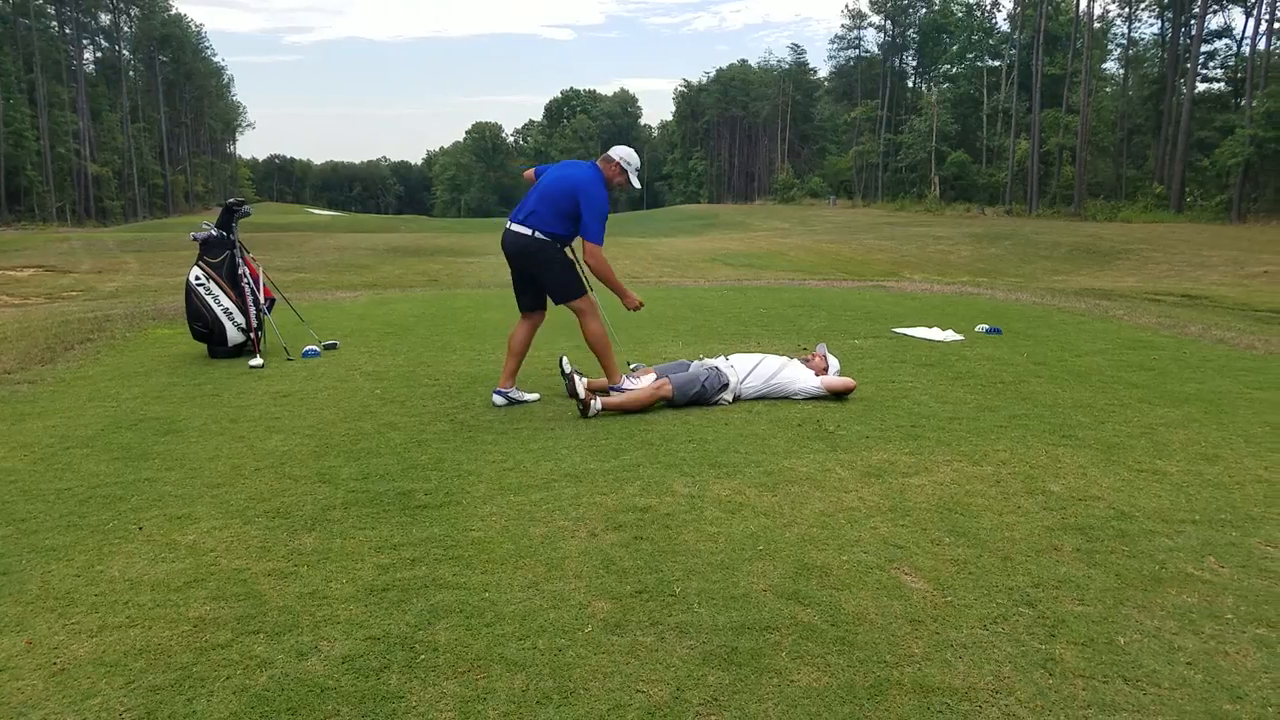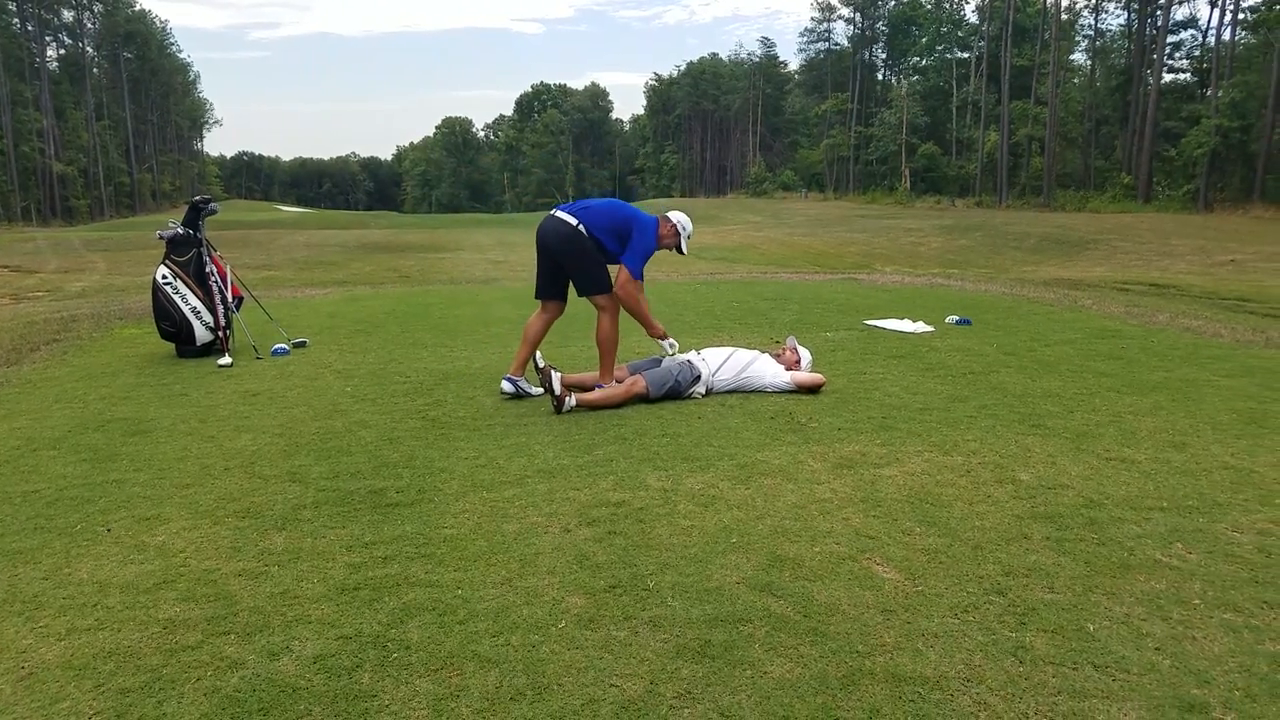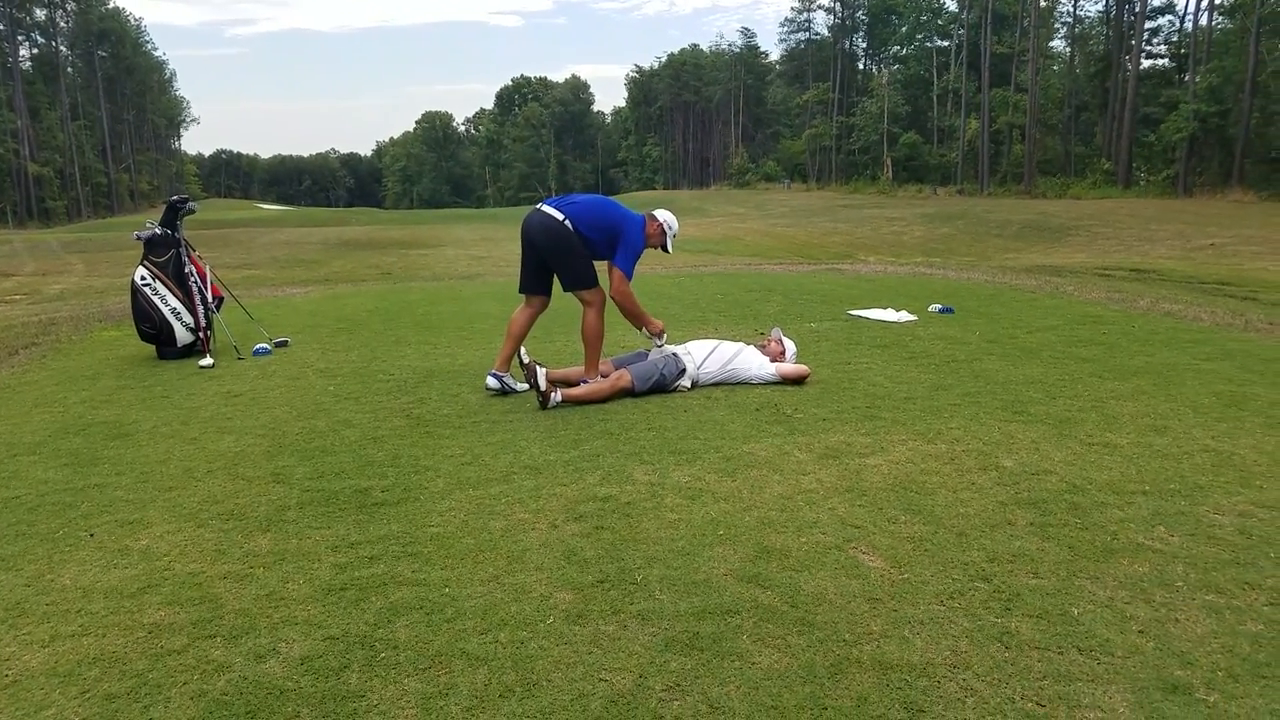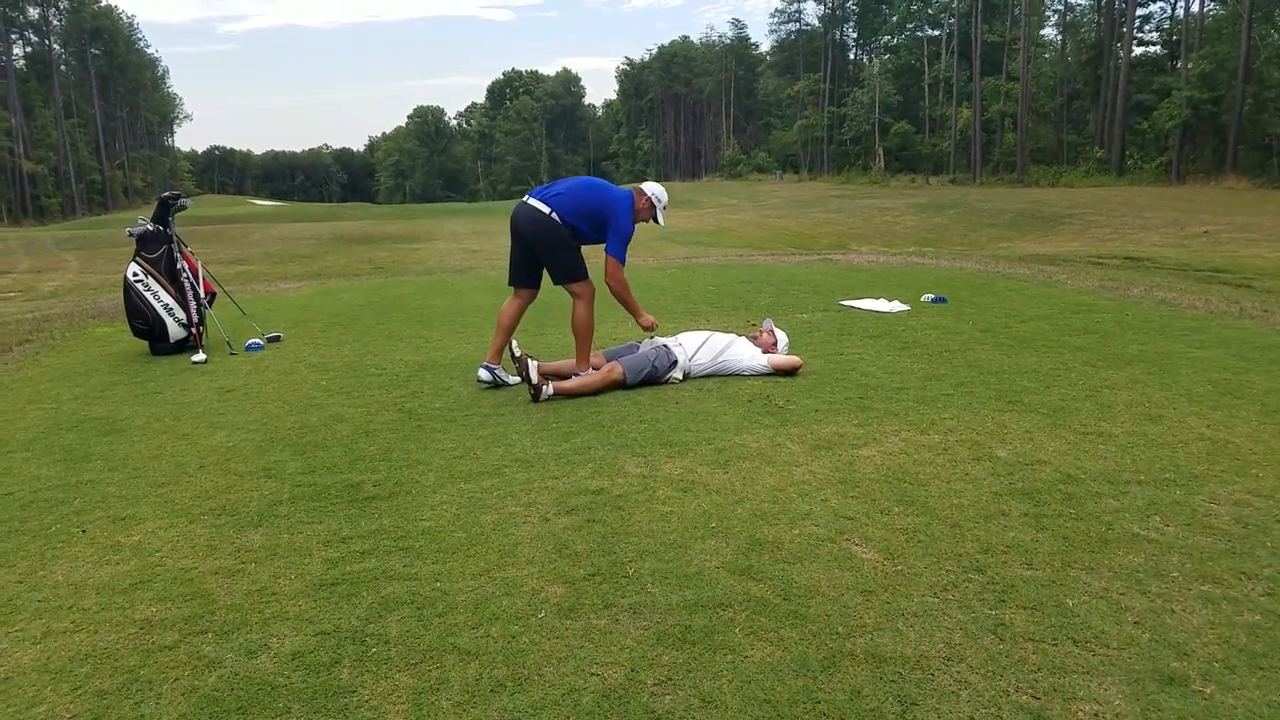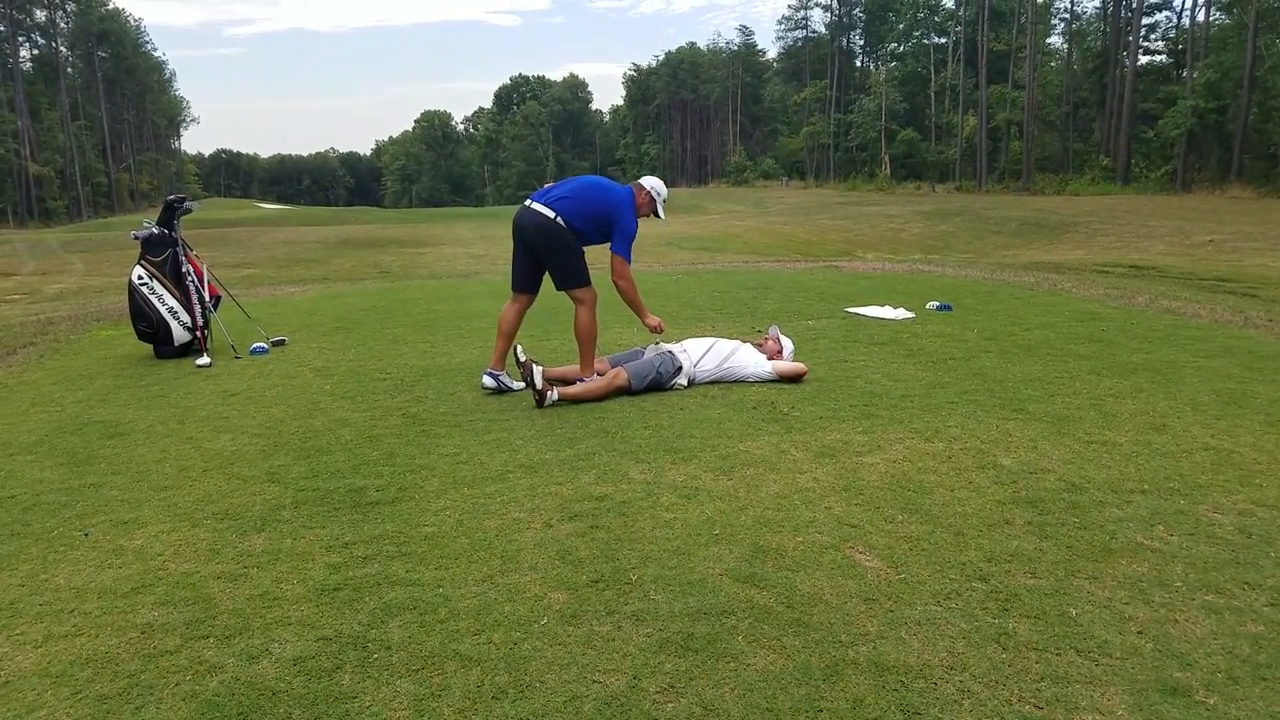
dt=1s
person 1, frame 1
left shoulder: (805, 380)
right shoulder: (791, 364)
left elbow: (849, 384)
left wrist: (831, 392)
left hip: (723, 382)
right hip: (716, 364)
left knee: (659, 388)
right knee: (646, 374)
left ankle: (595, 403)
right ankle: (584, 383)
person 1, frame 2
left shoulder: (775, 375)
right shoulder: (761, 358)
left elbow: (818, 380)
left wrist: (803, 383)
left hip: (697, 375)
right hip: (691, 359)
left knee: (633, 386)
right knee: (619, 373)
left ankle: (570, 400)
right ankle: (558, 378)
person 1, frame 3
left shoulder: (760, 366)
right shoulder: (746, 350)
left elbow: (803, 371)
left wrist: (788, 375)
left hip: (682, 368)
right hip: (675, 352)
left knee: (619, 380)
right knee: (605, 367)
left ankle: (555, 395)
right ankle: (544, 374)
person 1, frame 4
left shoulder: (753, 358)
right shoulder: (738, 342)
left elbow: (796, 362)
left wrist: (780, 364)
left hip: (674, 359)
right hip: (666, 343)
left knee: (611, 372)
right knee: (596, 360)
left ankle: (547, 388)
right ankle: (536, 367)
person 1, frame 5
left shoulder: (758, 365)
right shoulder: (743, 349)
left elbow: (801, 369)
left wrist: (787, 375)
left hip: (678, 366)
right hip: (671, 349)
left knee: (616, 378)
right knee: (600, 365)
left ankle: (551, 394)
right ankle: (541, 372)
person 2, frame 1
left shoulder: (570, 165)
right shoulder: (596, 193)
left elbow: (529, 175)
right elbow: (592, 258)
right wrist: (624, 294)
left hip: (513, 239)
right hip: (537, 244)
left knee: (531, 316)
right knee: (586, 310)
left ankle: (505, 388)
right ankle: (616, 381)
person 2, frame 2
left shoulder: (637, 223)
right shoulder: (647, 234)
left elbow: (636, 291)
right elbow: (622, 289)
left wrist: (661, 335)
right wrist: (650, 326)
left hip: (549, 227)
right hip: (570, 234)
left knee: (550, 309)
right knee: (607, 306)
left ankle: (514, 377)
right ankle: (605, 385)
person 2, frame 3
left shoulder: (622, 223)
right shoulder: (634, 232)
left elbow: (618, 288)
right elbow: (618, 292)
left wrist: (642, 326)
right wrist: (649, 323)
left hip: (535, 221)
right hip: (556, 228)
left knee: (534, 304)
right knee: (594, 301)
left ankle: (499, 373)
right ankle: (590, 379)
person 2, frame 4
left shoulder: (611, 196)
right shoulder: (622, 211)
right elbow: (613, 278)
right wrist: (639, 315)
left hip: (523, 212)
right hip: (544, 221)
left knee: (522, 296)
right knee: (583, 293)
left ankle: (491, 365)
right ankle: (582, 372)
person 2, frame 5
left shoulder: (607, 190)
right shoulder: (624, 210)
left elbow: (549, 187)
right elbow: (620, 278)
right wrist: (646, 316)
left hip: (525, 215)
right hip: (549, 227)
left knee: (520, 299)
right knee: (585, 299)
left ankle: (495, 372)
right ankle: (586, 378)
